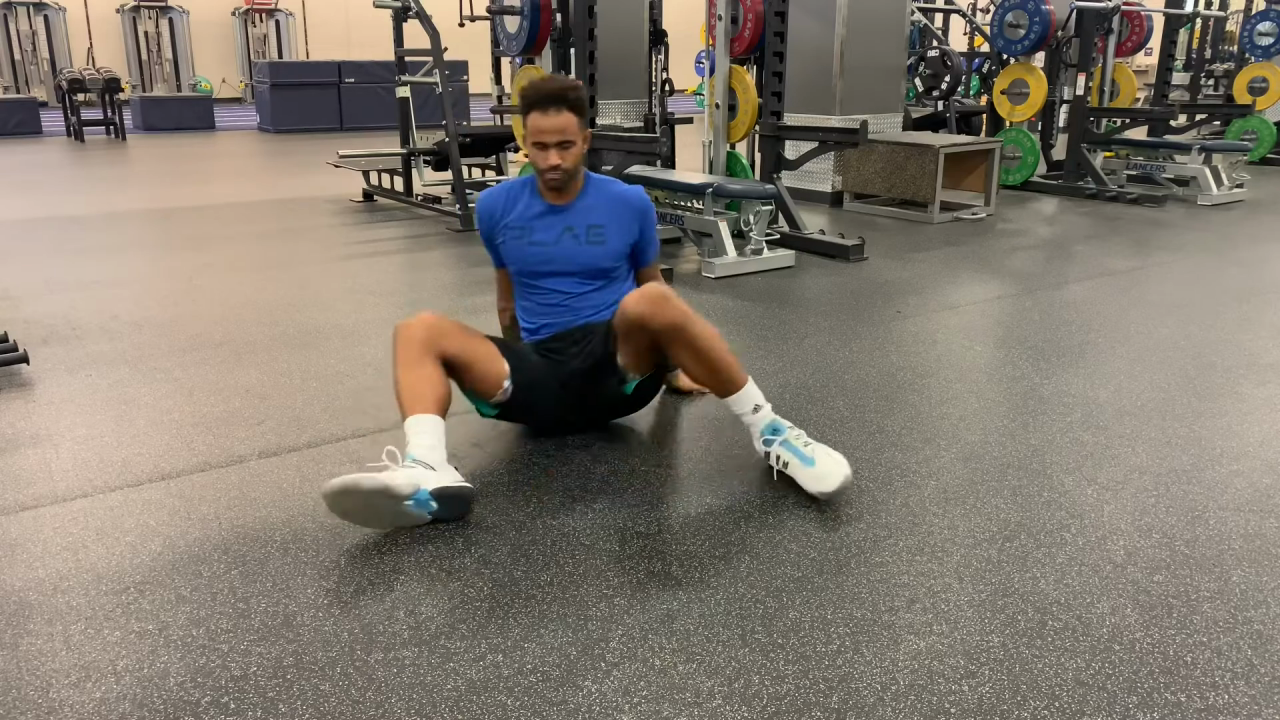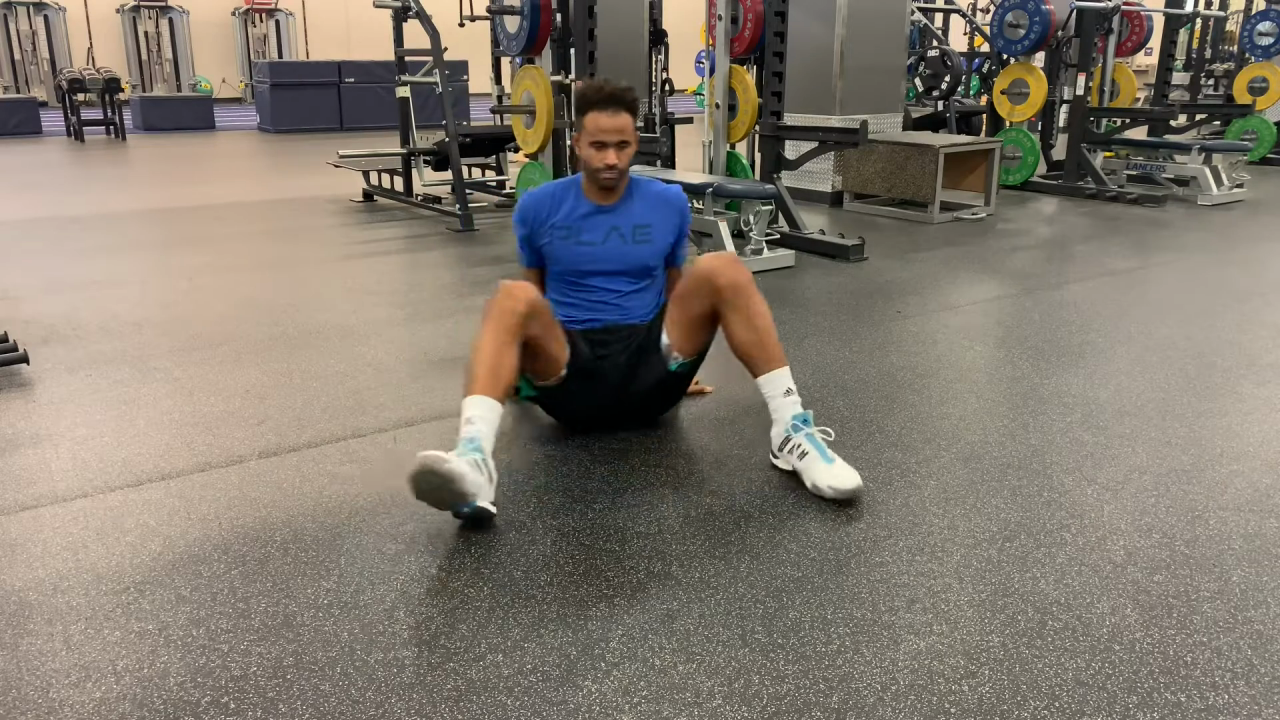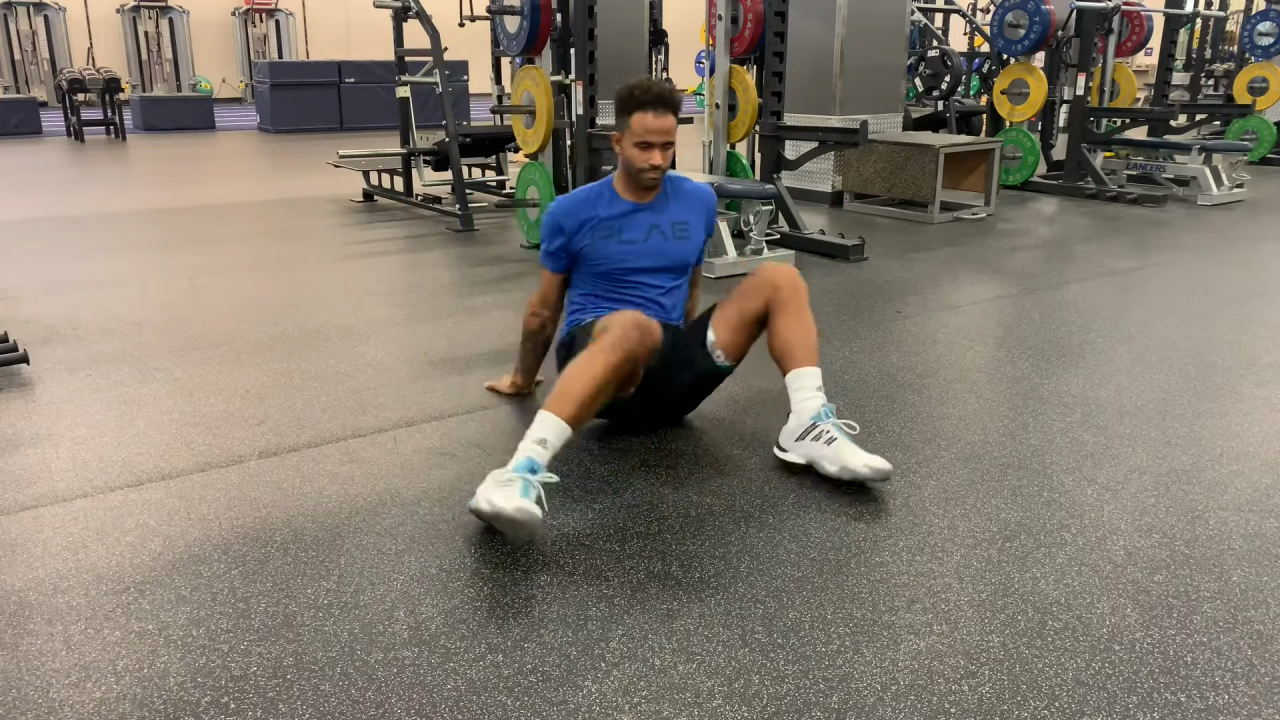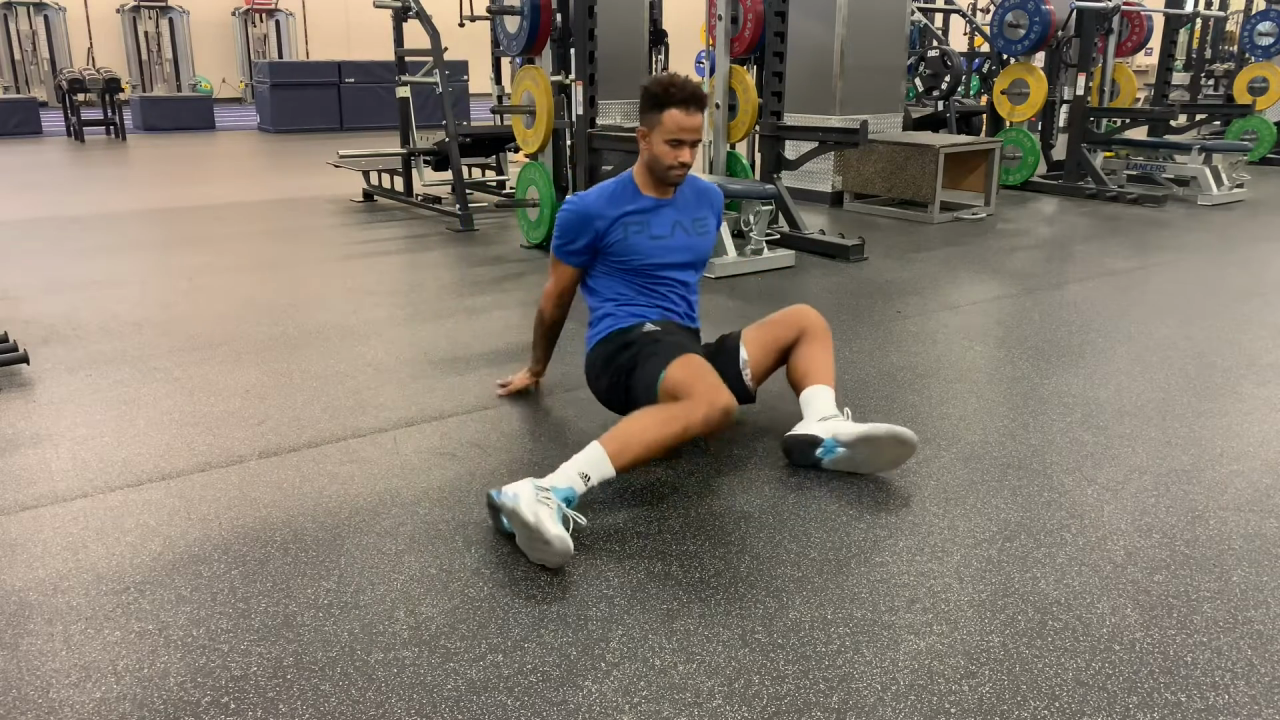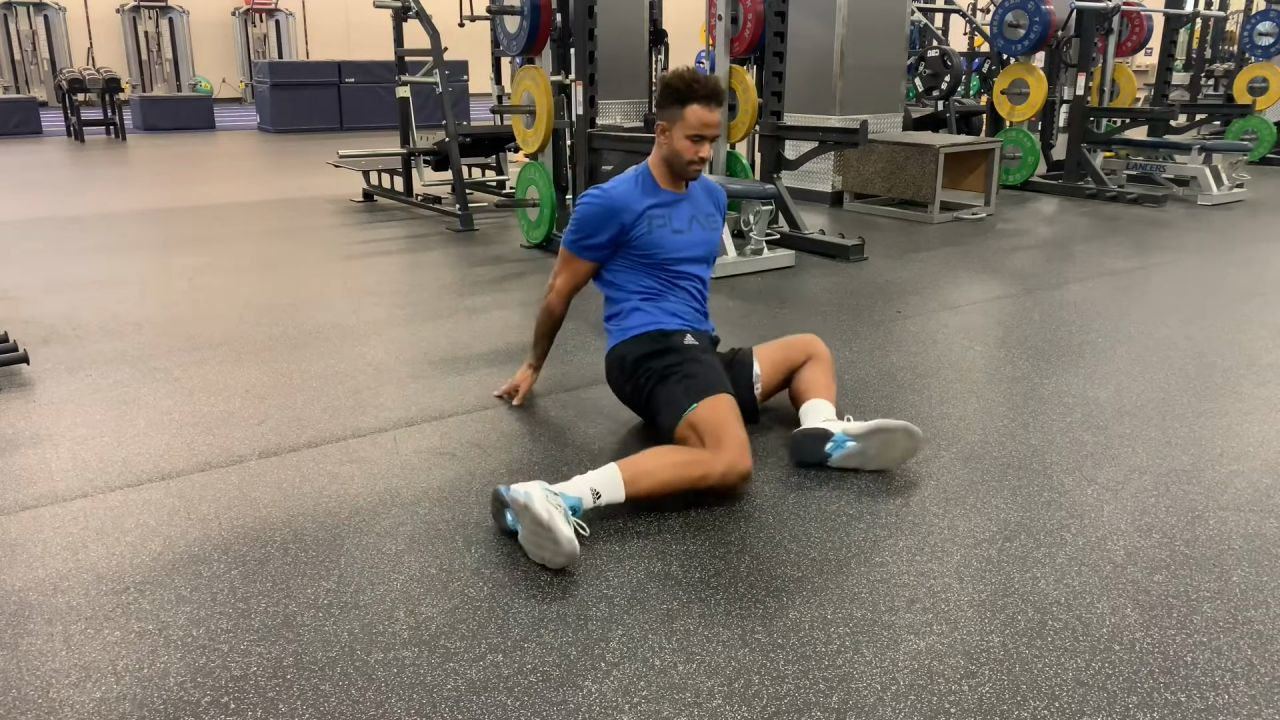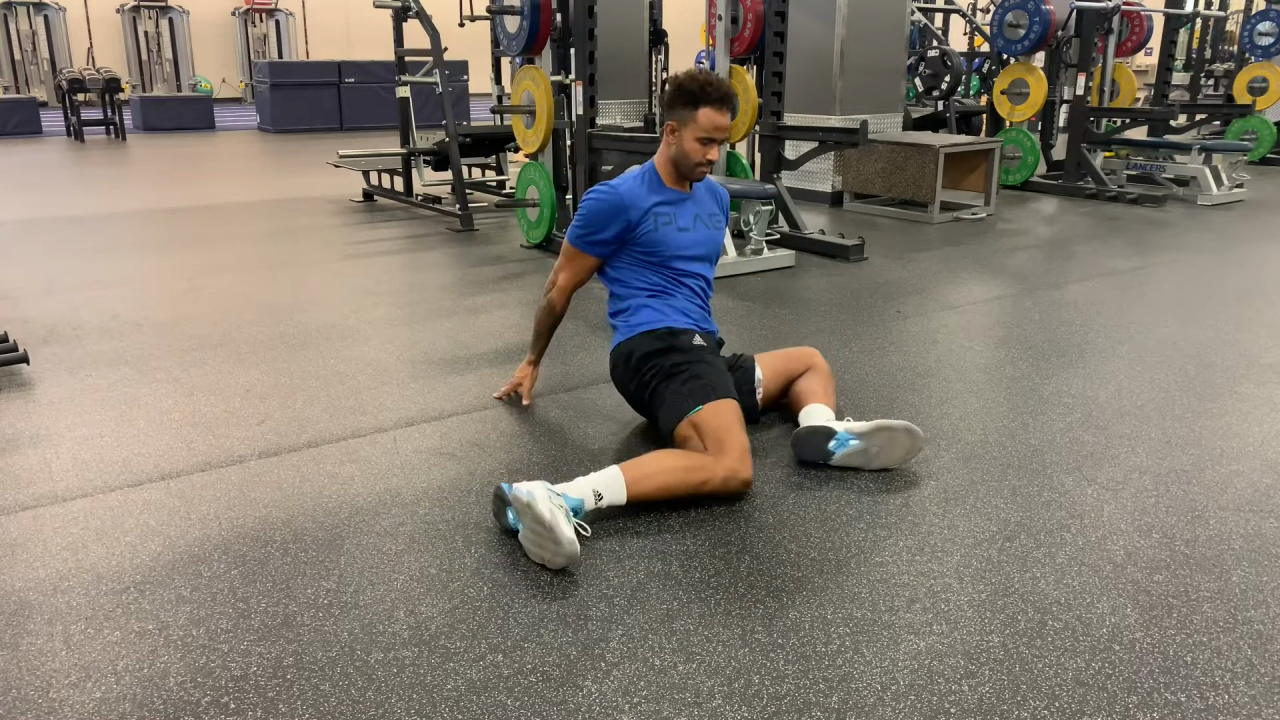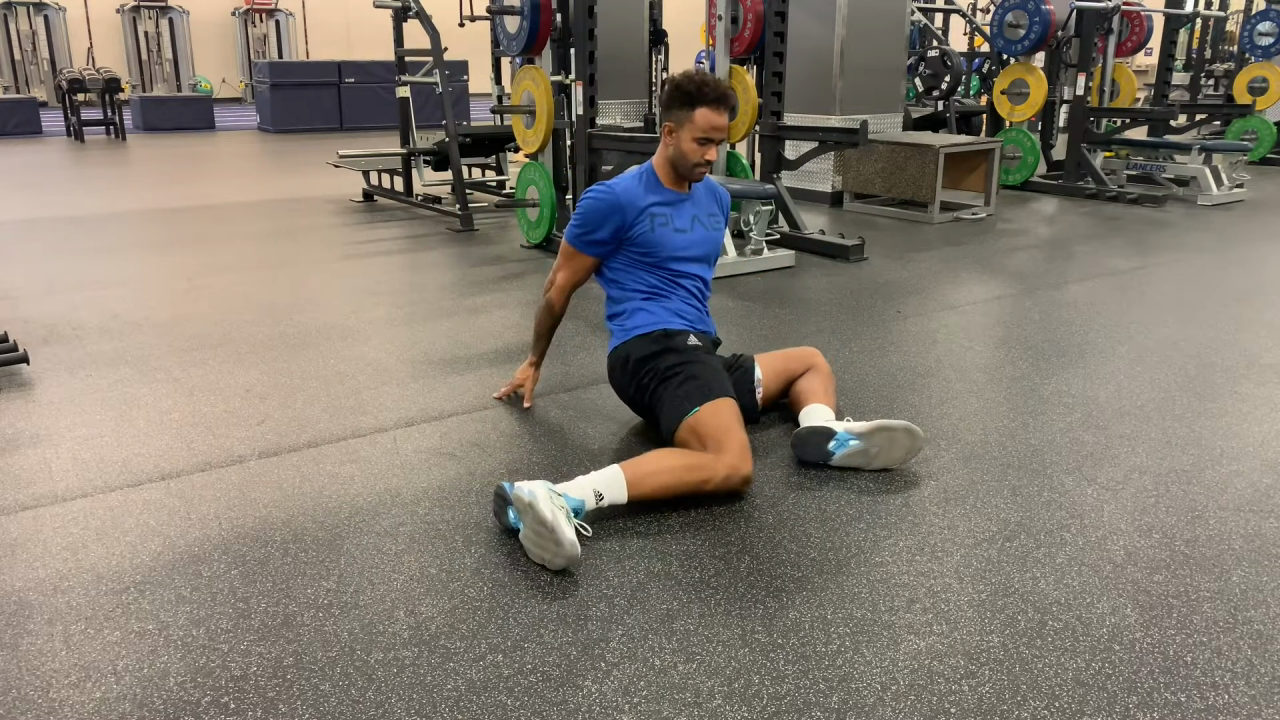
dt=0.3s
person 1, frame 1
left shoulder: (628, 204)
right shoulder: (496, 207)
left elbow: (652, 283)
left wrist: (672, 364)
right wrist: (516, 373)
left hip: (618, 365)
right hip: (544, 369)
left knee: (650, 304)
right knee: (418, 332)
left ankle: (772, 435)
right ankle: (429, 480)
person 1, frame 2
left shoulder: (669, 203)
right shoulder: (539, 207)
right elbow: (528, 284)
left wrist: (671, 363)
right wrist: (502, 371)
left hip: (646, 372)
right hip: (570, 377)
left knee: (722, 269)
right knee: (517, 298)
left ankle: (792, 430)
right ankle: (471, 464)
person 1, frame 3
left shoulder: (698, 201)
right shoulder: (571, 213)
right elbow: (545, 308)
right wrist: (522, 378)
left hip: (670, 368)
right hip: (601, 366)
left knee: (780, 280)
right knee: (633, 329)
left ankle: (809, 425)
right ankle: (521, 476)
person 1, frame 4
left shoulder: (707, 199)
right shoulder: (592, 209)
right elbow: (555, 297)
right wrist: (536, 369)
left hip: (681, 347)
right hip: (627, 349)
left knee: (805, 321)
right knee: (713, 405)
left ankle: (822, 431)
right ankle: (547, 494)
person 1, frame 5
left shoulder: (712, 197)
right shoulder: (611, 202)
right elbow: (560, 290)
right wrist: (534, 366)
left hip: (693, 350)
right hip: (651, 351)
left knee: (810, 349)
right knee: (730, 464)
left ankle: (825, 433)
right ankle: (557, 499)
person 1, frame 6
left shoulder: (715, 198)
right shoulder: (617, 199)
right elbow: (562, 285)
right wrist: (532, 361)
left hip: (695, 351)
right hip: (660, 349)
left knee: (811, 362)
right knee: (730, 470)
left ankle: (825, 434)
right ankle: (559, 500)
person 1, frame 7
left shoulder: (716, 199)
right shoulder: (615, 199)
right elbow: (560, 285)
right wrist: (534, 361)
left hip: (695, 351)
right hip: (658, 351)
left knee: (811, 361)
right knee: (730, 468)
left ankle: (825, 434)
right ankle: (560, 499)
